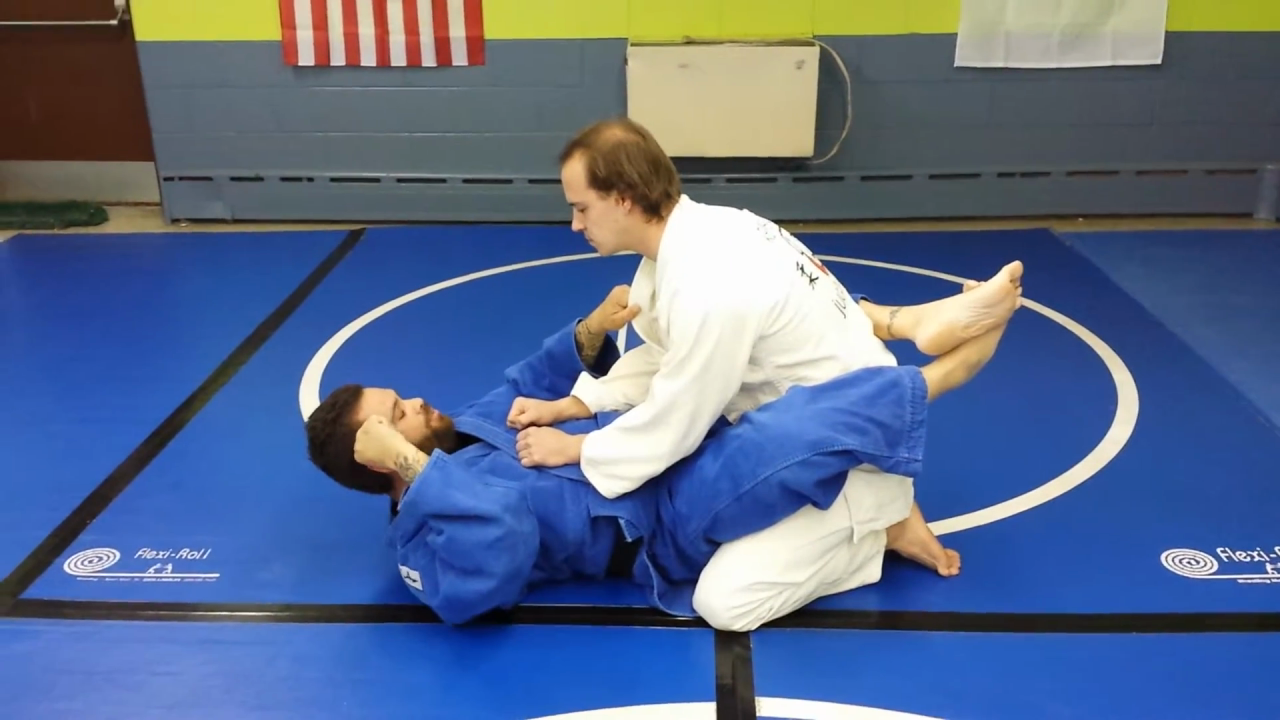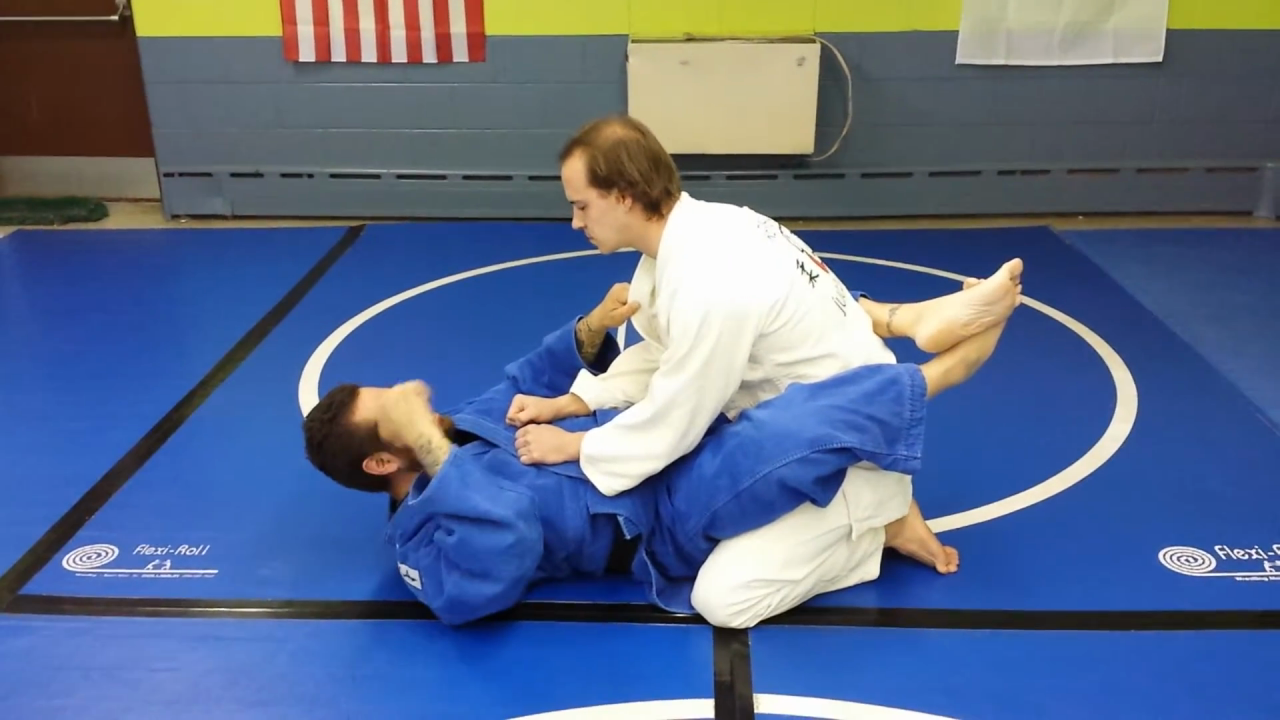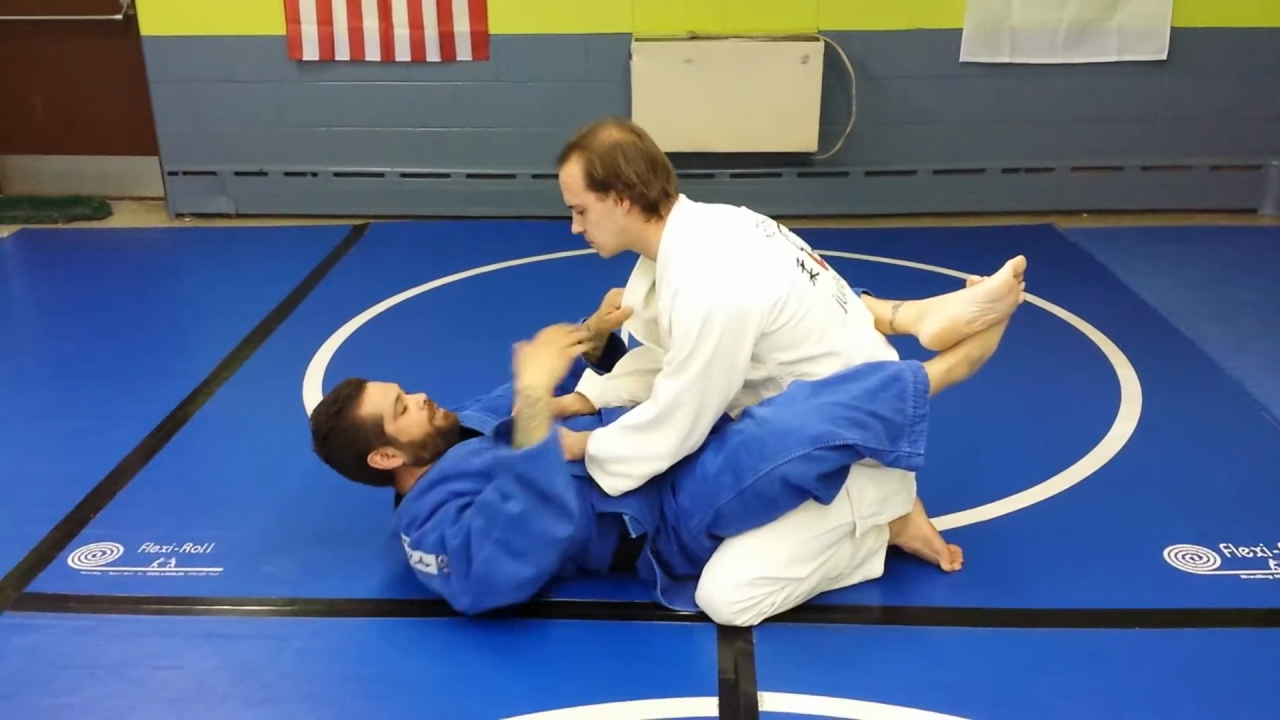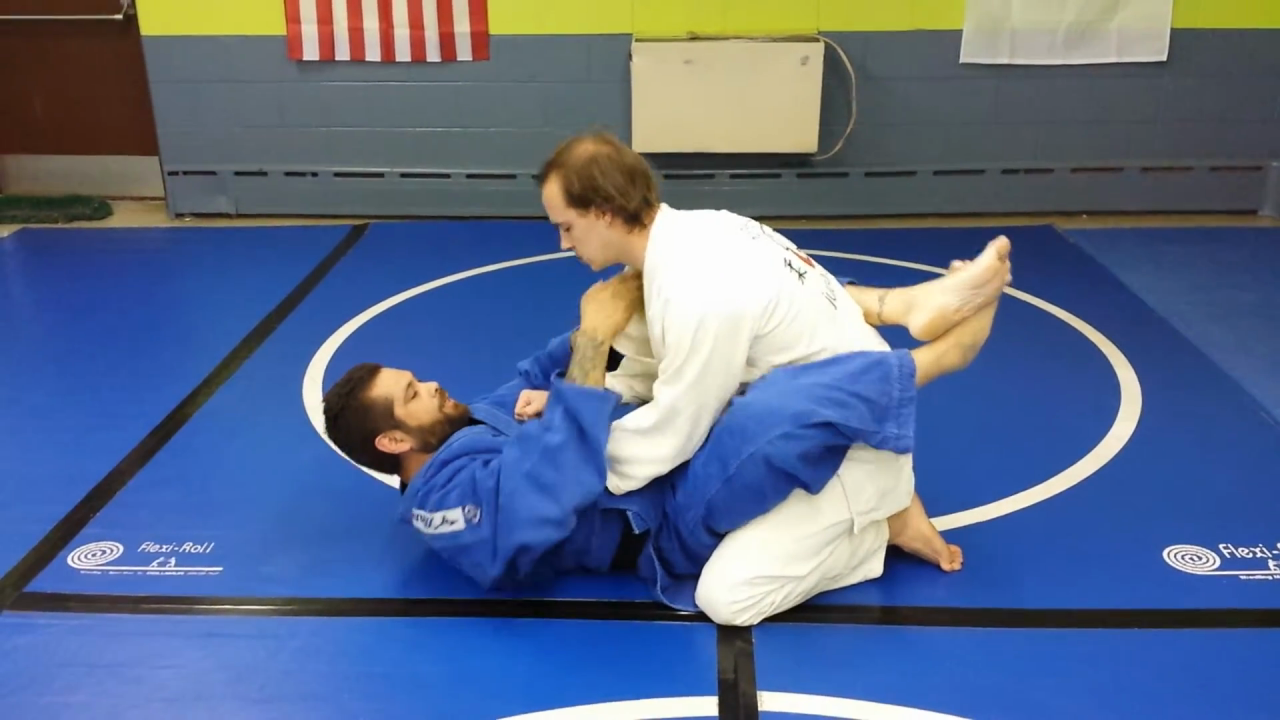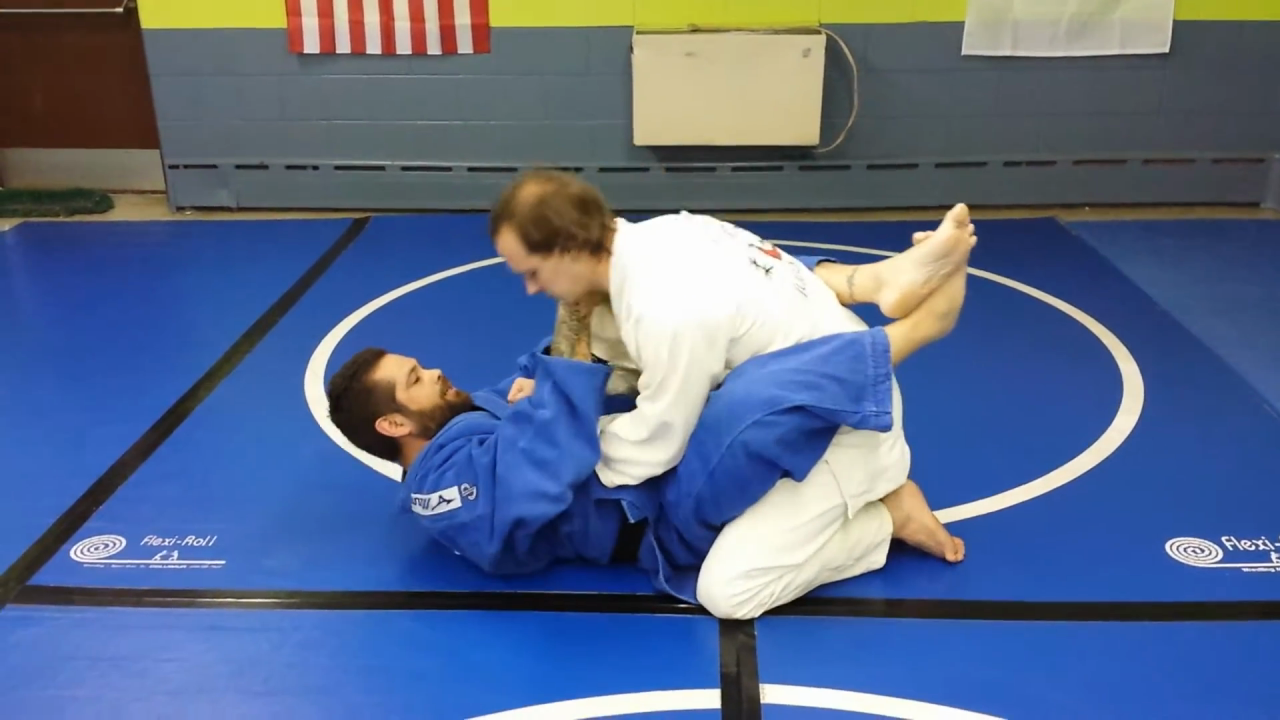
dt=0.3s
person 1, frame 1
left shoulder: (462, 430)
right shoulder: (430, 538)
left elbow: (534, 380)
right elbow: (496, 546)
left wrist: (594, 328)
right wrist: (409, 461)
right hip: (667, 522)
right knee: (788, 436)
right ankle: (942, 370)
person 1, frame 2
left shoulder: (462, 419)
right shoulder: (427, 536)
left elbow: (532, 378)
right elbow: (497, 559)
left wrist: (594, 326)
right wrist: (425, 444)
right hip: (667, 518)
right knee: (792, 433)
right ankle: (942, 369)
person 1, frame 3
left shoulder: (462, 428)
right shoulder: (435, 523)
left elbow: (550, 372)
right elbow: (523, 548)
left wrist: (595, 330)
right wrist: (531, 401)
right hip: (674, 516)
right knee: (790, 432)
right ankle: (943, 366)
person 1, frame 4
left shoulder: (465, 426)
right shoulder: (445, 503)
left elbow: (539, 377)
right elbow: (549, 487)
left wrist: (598, 329)
right wrist: (596, 344)
right hip: (675, 521)
right knee: (771, 416)
right ankle: (939, 352)
person 1, frame 5
left shoulder: (465, 418)
right shoulder: (446, 487)
left elbow: (541, 377)
right elbow: (545, 465)
right wrist: (575, 327)
right hip: (672, 517)
right knee: (749, 402)
right ankle: (909, 328)
person 2, frame 1
left shoulder: (711, 289)
right shoulder: (695, 231)
left elbow: (671, 428)
right elbow: (664, 358)
left wrist: (573, 448)
right wrist: (570, 407)
left knee: (725, 600)
left ankle: (882, 526)
person 2, frame 2
left shoulder: (710, 286)
right shoulder: (697, 226)
left elbow: (669, 427)
right elbow: (661, 355)
left wrist: (571, 446)
right wrist: (569, 403)
left knee: (723, 598)
left ankle: (880, 526)
person 2, frame 3
left shoulder: (711, 289)
right shoulder: (697, 226)
left elbow: (672, 428)
right elbow: (664, 356)
left wrist: (578, 446)
right wrist: (581, 401)
left knee: (728, 595)
left ankle: (884, 525)
person 2, frame 4
left shoulder: (701, 296)
right shoulder: (685, 230)
left elbow: (667, 433)
right elbow: (658, 360)
left hip: (851, 445)
left knee: (729, 596)
left ankle: (886, 525)
person 2, frame 5
left shoulder: (672, 310)
right shoulder: (644, 239)
left elbow: (654, 443)
right elbow: (652, 367)
left hip: (841, 422)
left knee: (728, 590)
left ankle: (884, 517)
